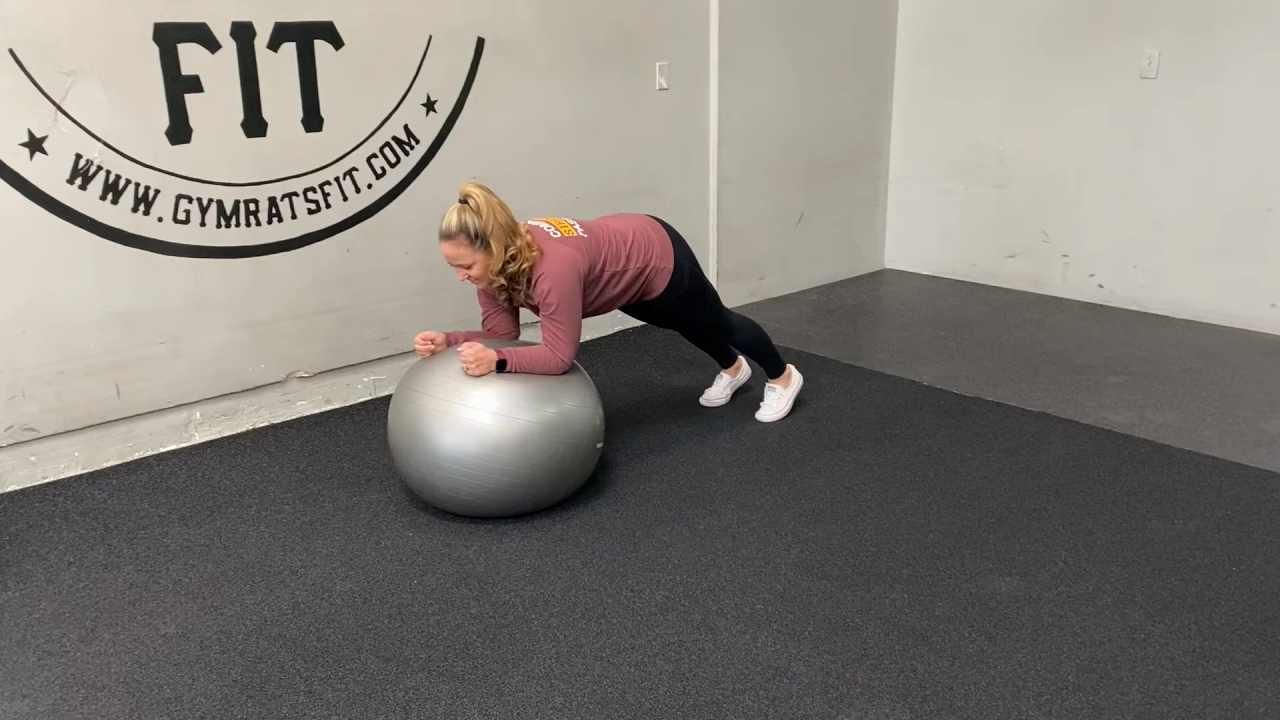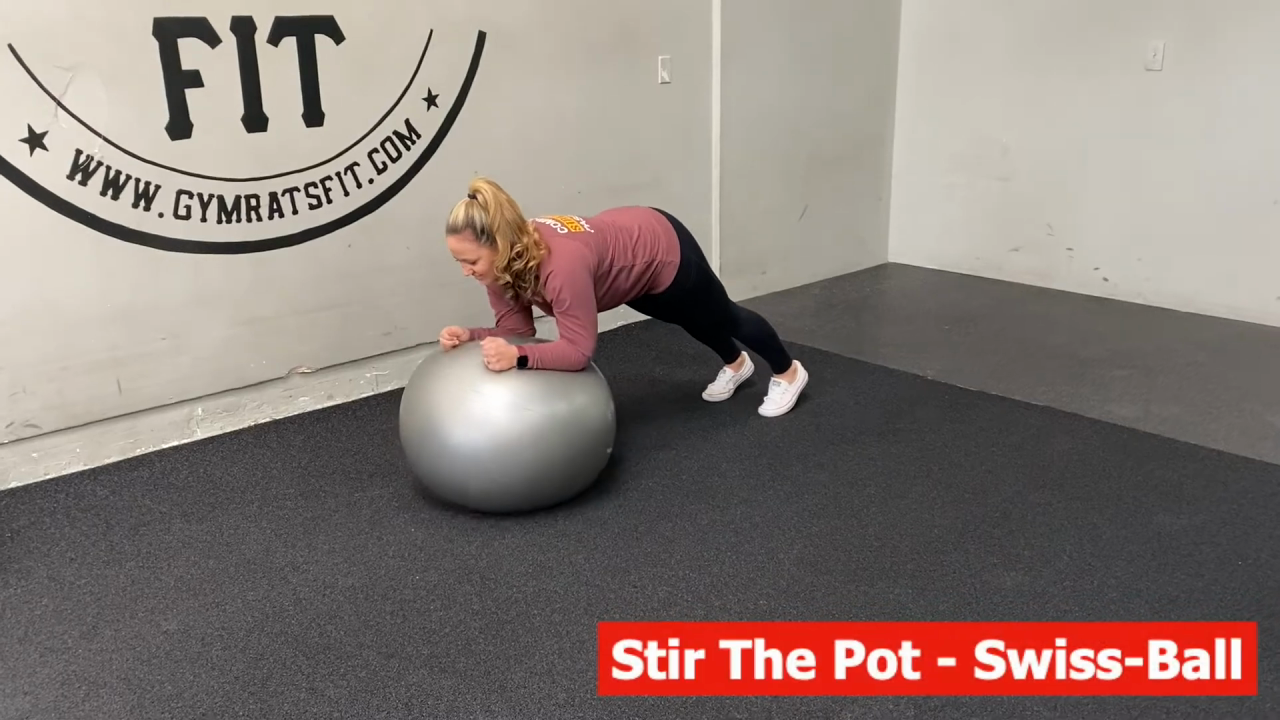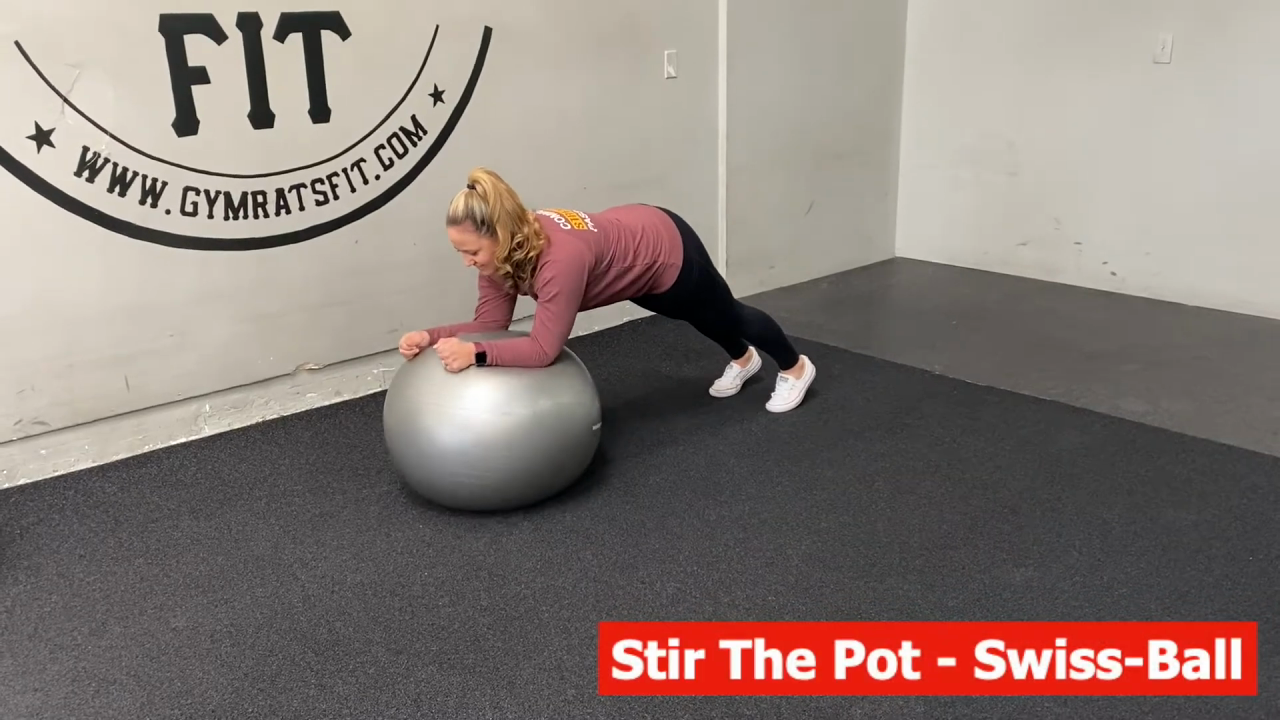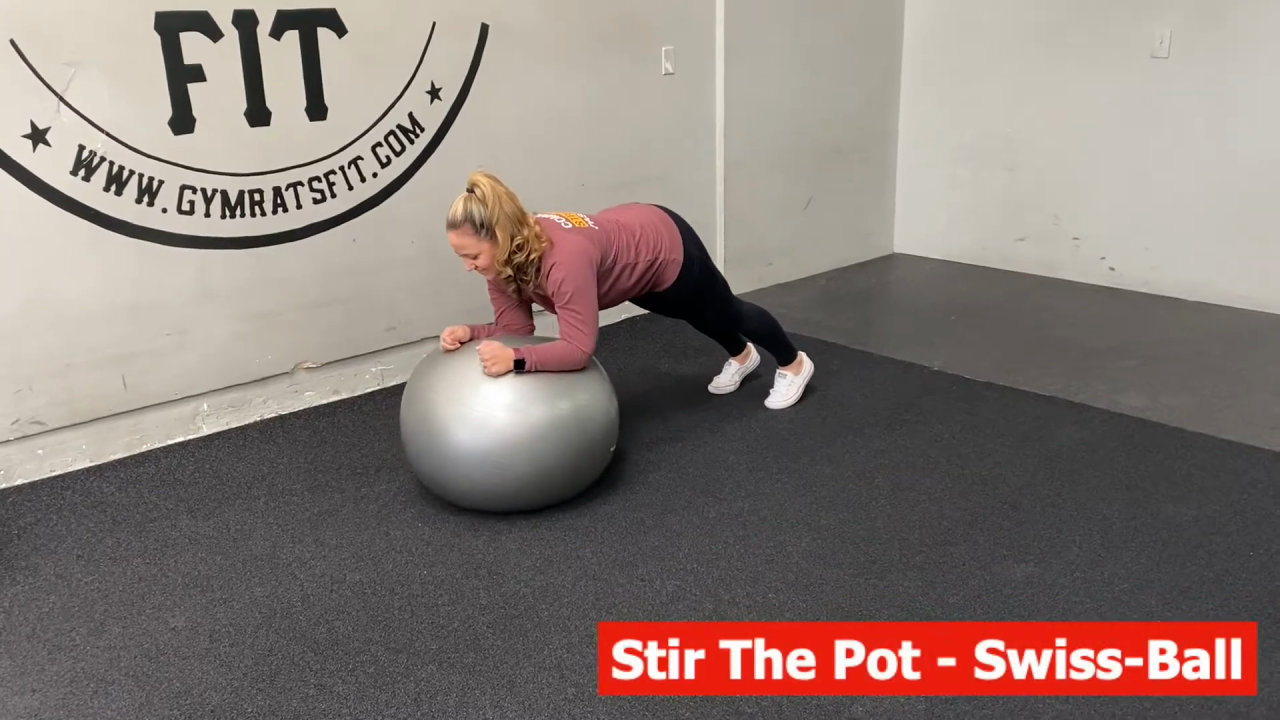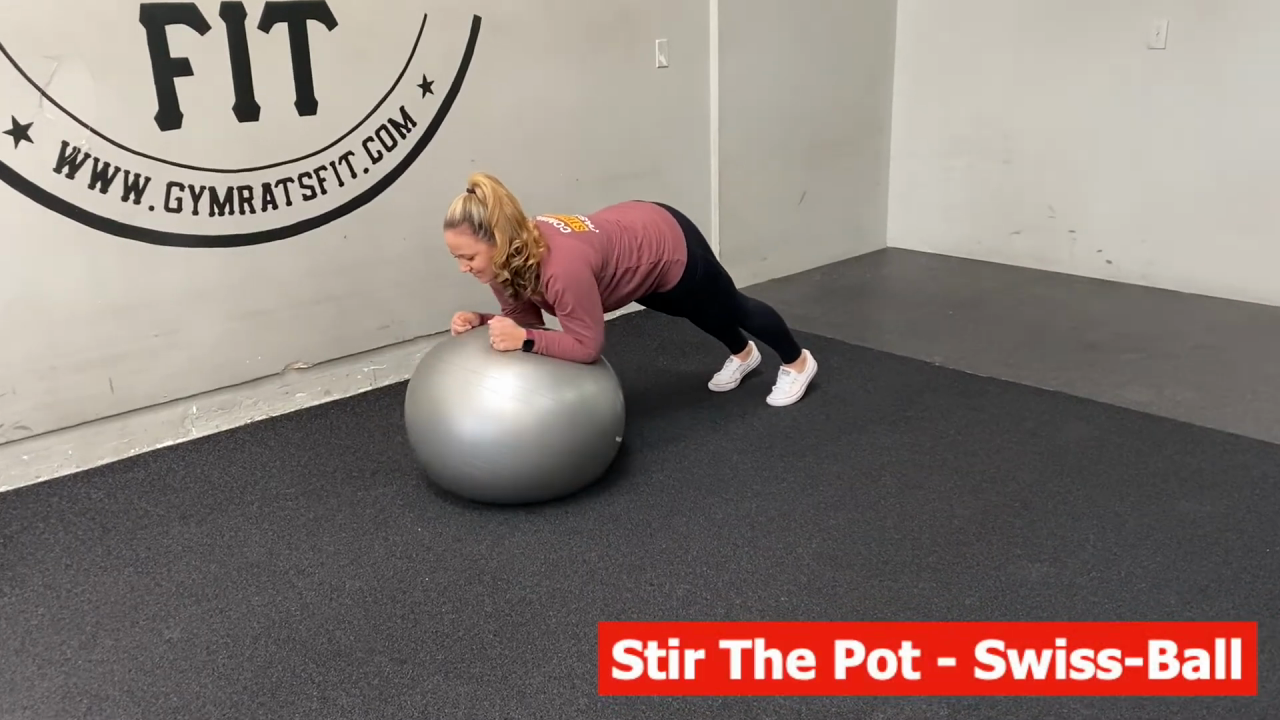
dt=0.7s
person 1, frame 1
left shoulder: (554, 267)
right shoulder: (496, 261)
left elbow: (560, 355)
right elbow: (501, 334)
left wrist: (495, 360)
right wrist: (448, 341)
left hip: (658, 261)
right hip: (621, 246)
left knee: (712, 321)
right knee: (687, 325)
left ankle: (782, 377)
right ankle: (732, 369)
person 1, frame 2
left shoulder: (563, 264)
right shoulder: (500, 260)
left elbow: (579, 350)
right elbow: (515, 331)
left wrist: (517, 355)
right wrist: (469, 335)
left hip: (664, 253)
right hip: (625, 234)
left knee: (719, 316)
right knee: (688, 320)
left ankle: (788, 372)
right ankle: (735, 364)
person 1, frame 3
left shoulder: (561, 258)
right shoulder: (500, 250)
left elbow: (544, 348)
right elbow: (489, 323)
left wrist: (474, 354)
right wrist: (431, 336)
left hip: (667, 253)
right hip: (628, 234)
left knee: (725, 314)
right knee: (701, 316)
left ankle: (795, 368)
right ankle: (743, 359)
person 1, frame 4
left shoulder: (565, 259)
right shoulder: (502, 256)
left elbow: (579, 348)
right elbow: (514, 329)
left wrist: (514, 359)
right wrist: (470, 333)
left hip: (666, 250)
right hip: (629, 231)
left knee: (723, 312)
right knee: (698, 316)
left ankle: (793, 364)
right ankle: (741, 356)
person 1, frame 5
left shoulder: (563, 265)
right shoulder: (503, 256)
left elbow: (587, 346)
right elbow: (525, 320)
left wrist: (522, 338)
right wrist: (480, 320)
left hip: (670, 249)
right hip: (632, 228)
left knee: (729, 306)
right knee: (699, 310)
left ankle: (797, 361)
right ankle: (742, 353)
